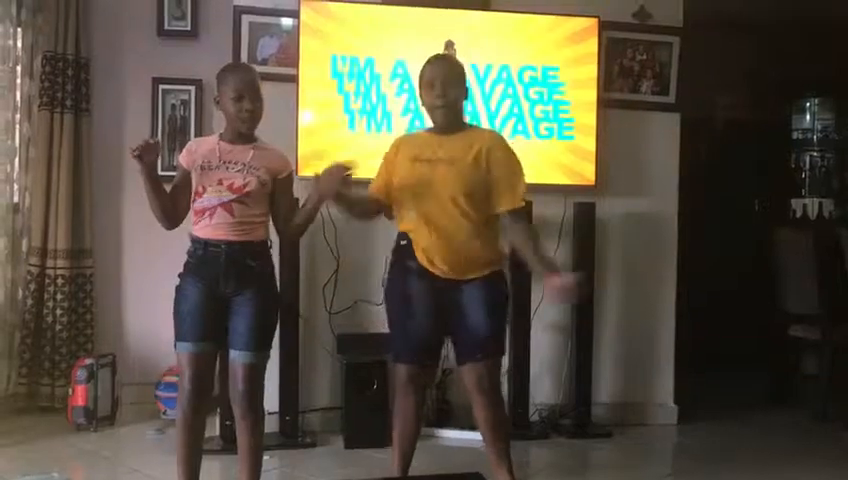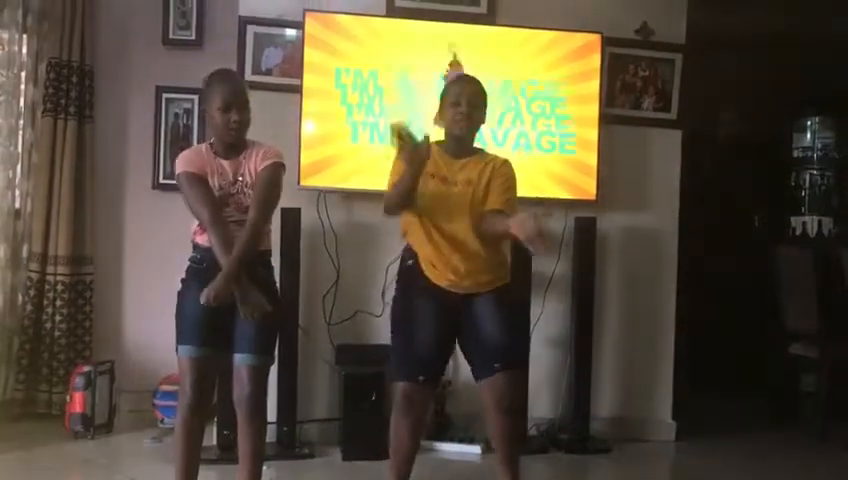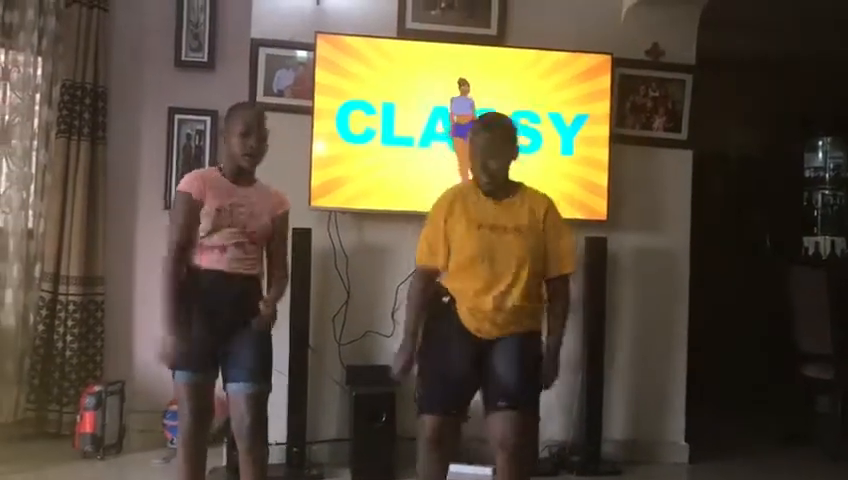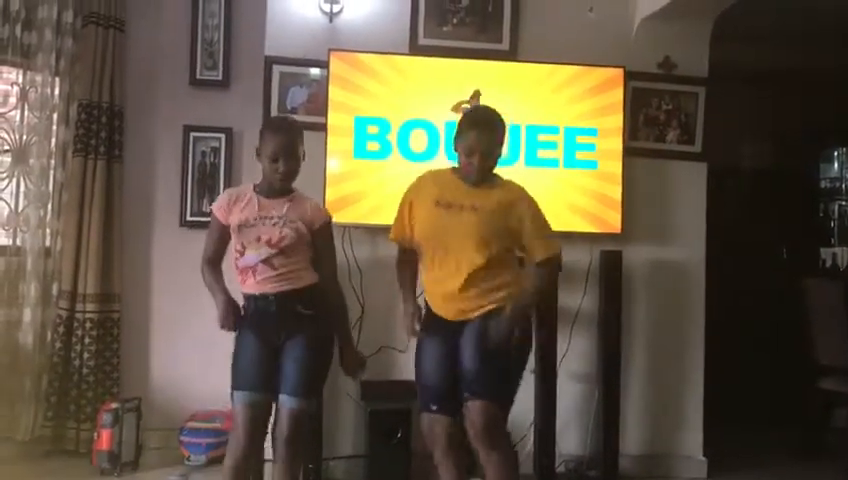
dt=1s
person 1, frame 1
left shoulder: (490, 145)
right shoulder: (403, 148)
left elbow: (510, 216)
right elbow: (376, 205)
left wrist: (547, 269)
right wrist: (339, 194)
left hip: (478, 276)
right hip: (416, 270)
left knee: (482, 379)
right knee: (409, 376)
person 1, frame 2
left shoulder: (498, 168)
right shoulder: (415, 156)
left elbow: (490, 221)
right elbow: (392, 204)
left wrist: (511, 225)
right wrist: (413, 167)
left hip: (486, 288)
right hip: (425, 283)
left knee: (502, 394)
right knee: (409, 393)
person 1, frame 3
left shoulder: (540, 208)
right shoulder: (452, 202)
left elbow: (558, 283)
right elbow: (424, 275)
left wrist: (553, 349)
right wrist: (409, 341)
left hip: (515, 333)
right hip: (453, 325)
left knee: (510, 436)
right knee: (434, 429)
person 1, frame 4
left shoulder: (513, 199)
right shoulder: (426, 186)
left elbow: (549, 260)
right elbow: (407, 250)
left wrist: (524, 303)
right wrist: (408, 301)
left hip: (496, 317)
right hip: (440, 318)
left knee: (483, 422)
right knee: (436, 428)
person 2, frame 1
left shoulder: (275, 161)
right shoulder: (195, 151)
left elbow: (288, 229)
right elbow: (169, 218)
left wrist: (320, 193)
right wrist: (147, 171)
left hip: (252, 271)
right hip: (200, 268)
left knee: (246, 389)
right knee: (192, 387)
person 2, frame 2
left shoulder: (267, 158)
right shoulder: (191, 161)
left elbow: (257, 223)
right elbow: (212, 224)
left wrist: (230, 278)
right wrist: (238, 284)
left hip: (255, 272)
right hip: (204, 271)
left knee: (250, 394)
right knee: (193, 391)
person 2, frame 3
left shoulder: (274, 201)
right shoulder: (198, 183)
left elbow: (278, 266)
right elbow: (175, 255)
left wrist: (271, 302)
right wrist: (171, 324)
left hip: (246, 306)
right hip: (196, 299)
left knee: (251, 421)
right knee: (193, 416)
person 2, frame 4
left shoulder: (313, 212)
right shoulder: (231, 202)
left elbow: (329, 281)
right elbow: (210, 262)
left wrist: (346, 344)
right wrist: (222, 298)
left hip: (305, 318)
right hip: (256, 318)
left knee: (290, 434)
right knee: (245, 435)
